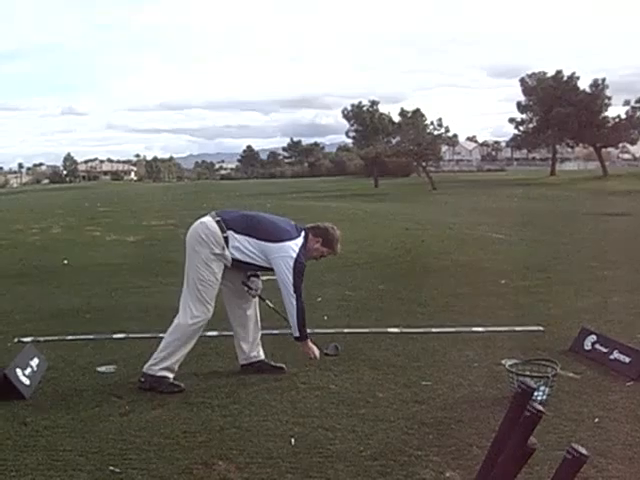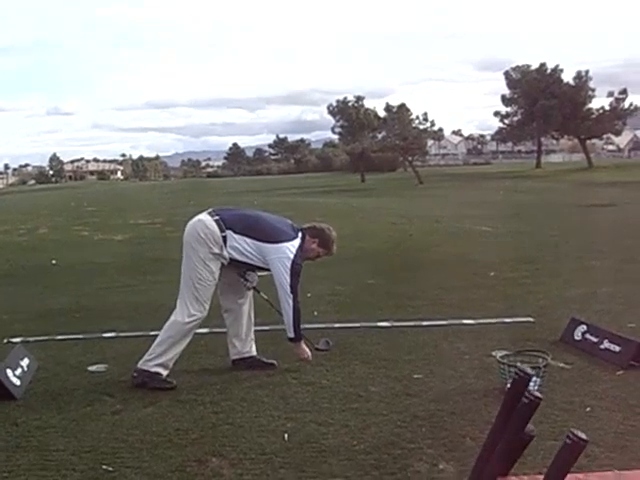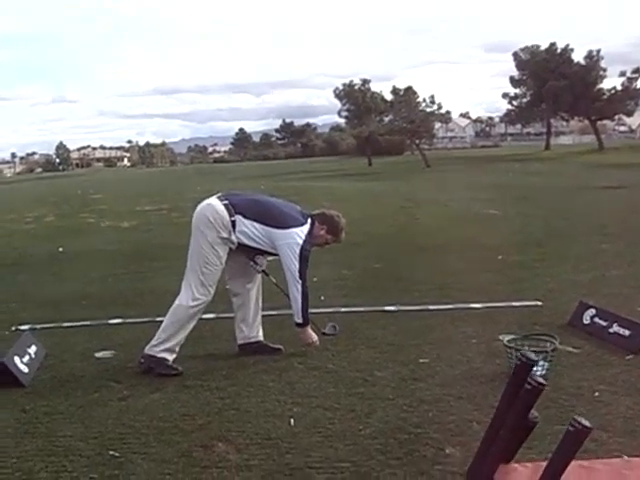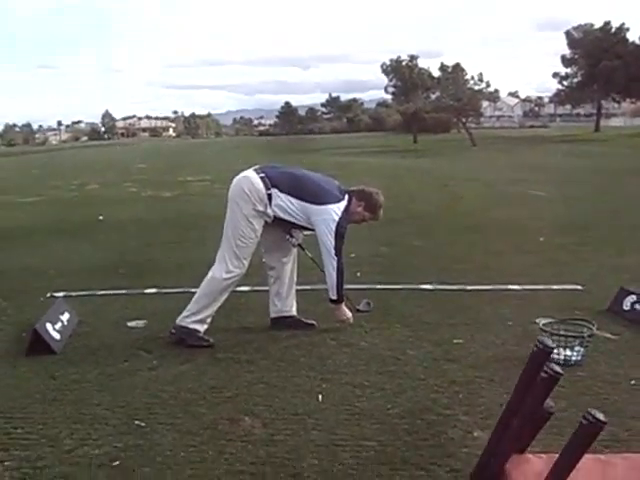
dt=0.3s
person 1, frame 1
left shoulder: (294, 232)
right shoulder: (292, 251)
right elbow: (294, 298)
left wrist: (253, 276)
right wrist: (304, 341)
left hip: (215, 232)
right hip: (210, 238)
left knee: (243, 299)
right knee: (198, 312)
left ankle: (251, 359)
right ankle: (155, 373)
person 1, frame 2
left shoulder: (291, 232)
right shoulder: (288, 251)
right elbow: (289, 298)
left wrist: (249, 271)
right wrist: (297, 342)
left hip: (210, 227)
right hip: (207, 235)
left knee: (238, 294)
right knee: (193, 310)
left ankle: (243, 355)
right ankle: (149, 370)
person 1, frame 3
left shoulder: (300, 218)
right shoulder: (297, 237)
right elbow: (298, 283)
left wrist: (258, 255)
right wrist: (304, 327)
left hip: (219, 211)
right hip: (216, 219)
left knee: (247, 278)
right knee: (198, 293)
left ankle: (249, 340)
right ankle: (155, 355)
person 1, frame 4
left shoulder: (338, 193)
right shoulder: (333, 213)
right elbow: (333, 259)
left wrist: (294, 229)
right wrist: (338, 304)
left hip: (256, 184)
right hip: (252, 192)
left knee: (283, 252)
right knee: (233, 265)
left ankle: (283, 314)
right ankle: (187, 326)
